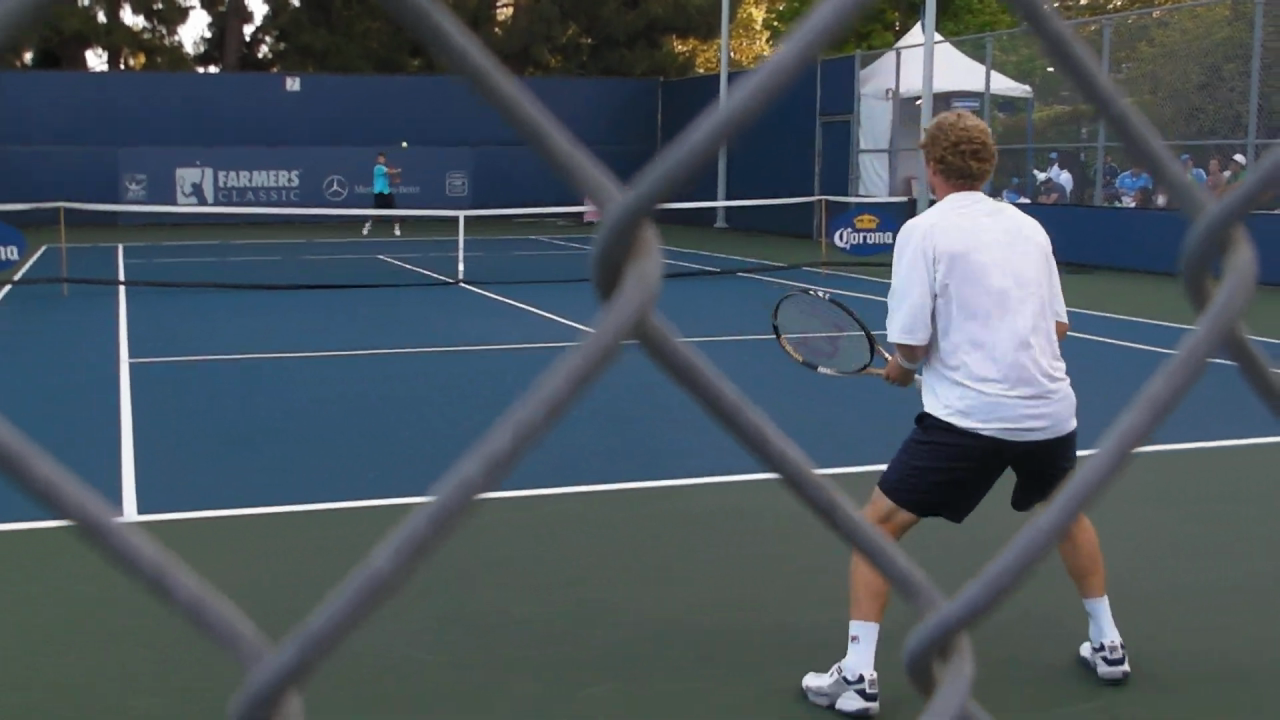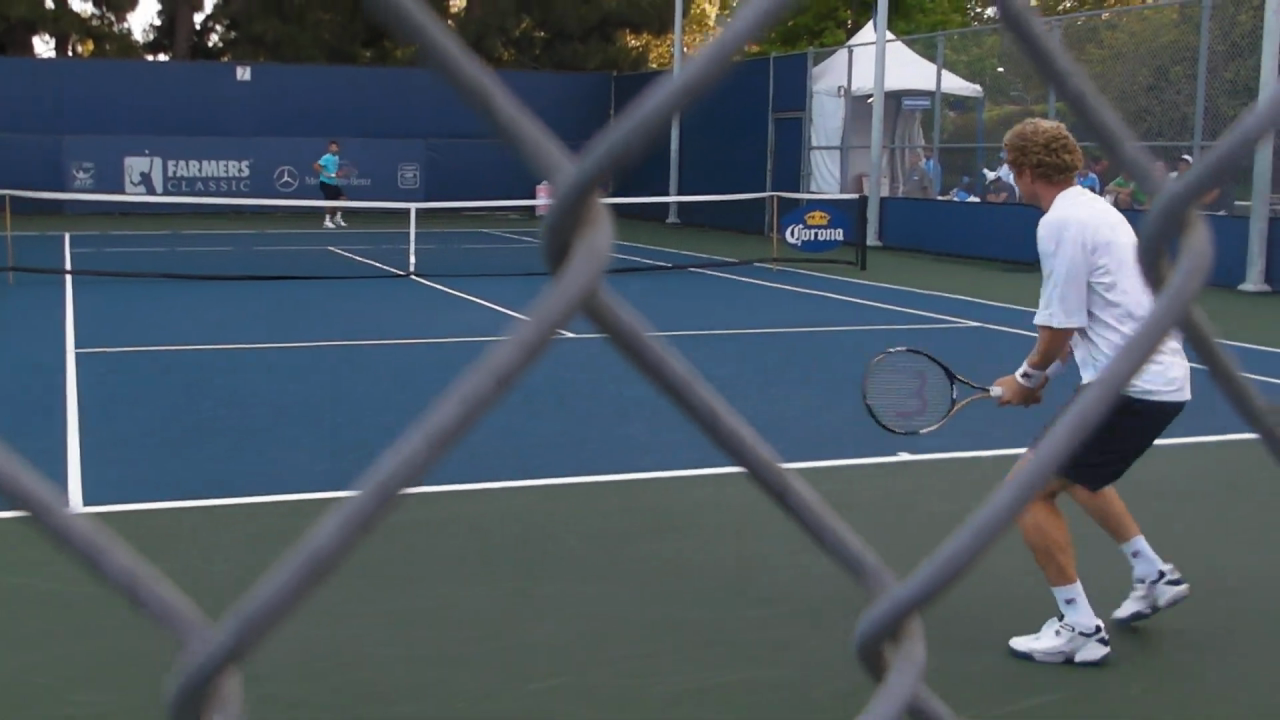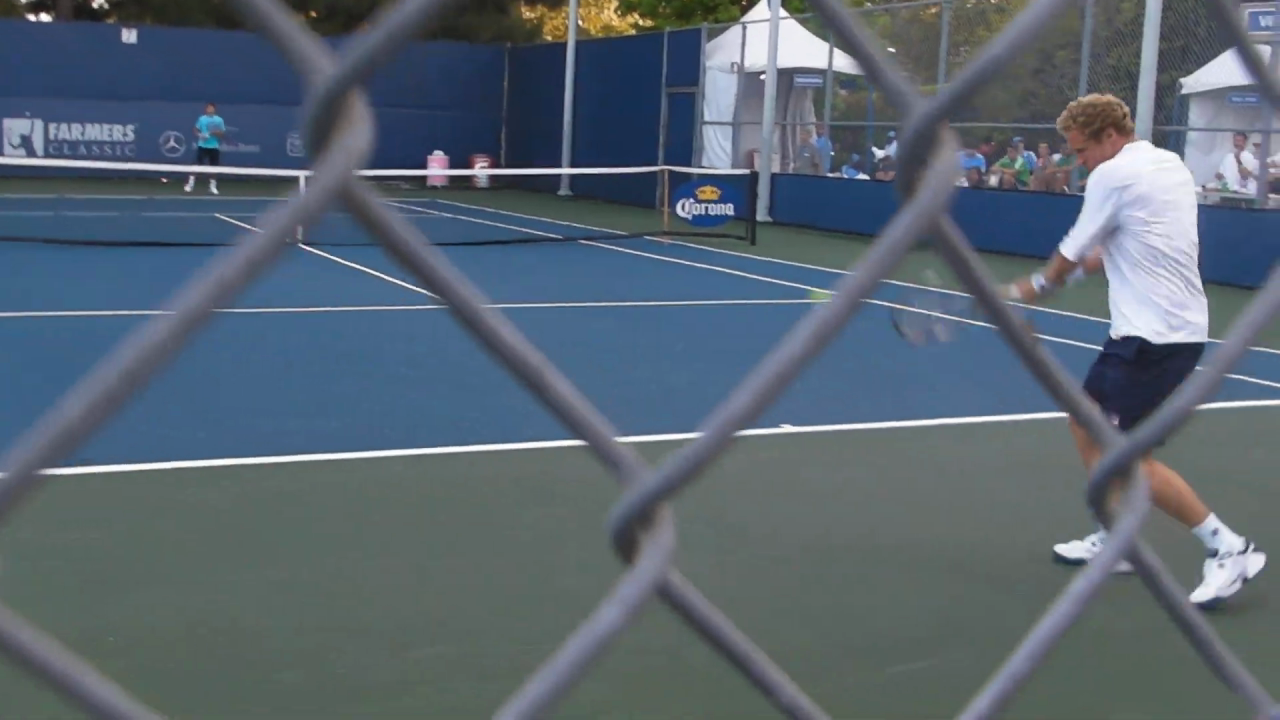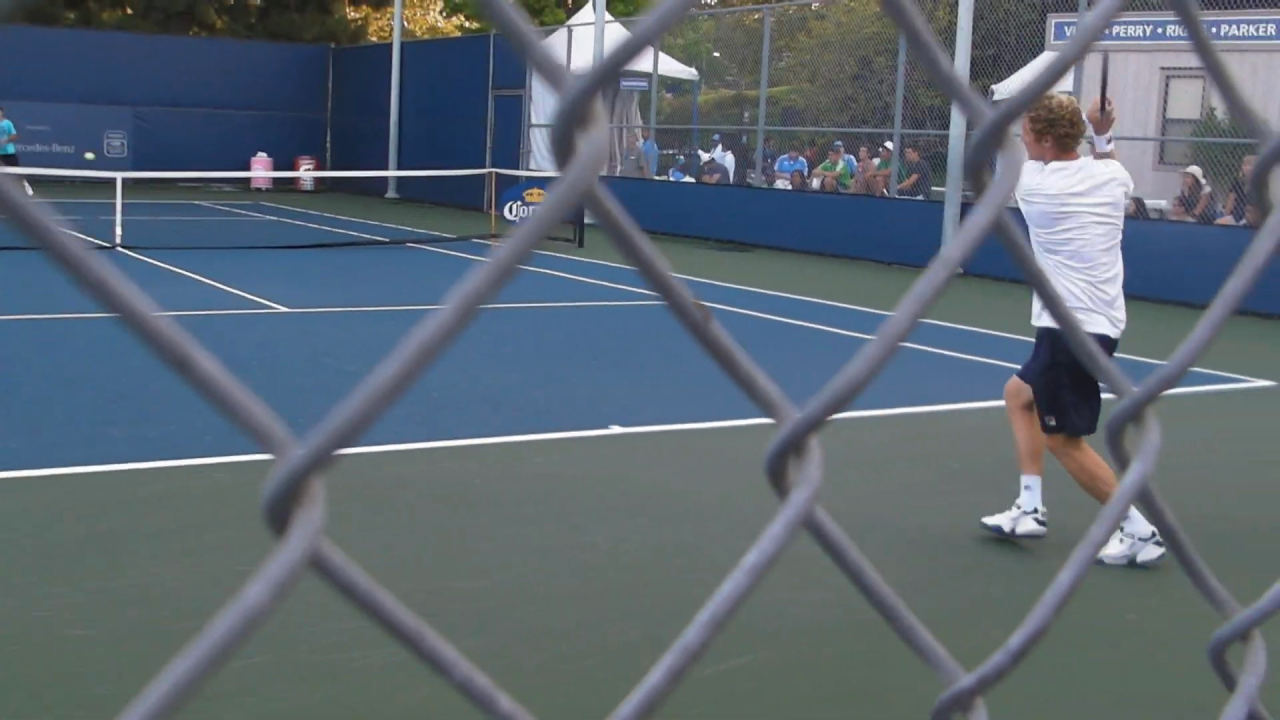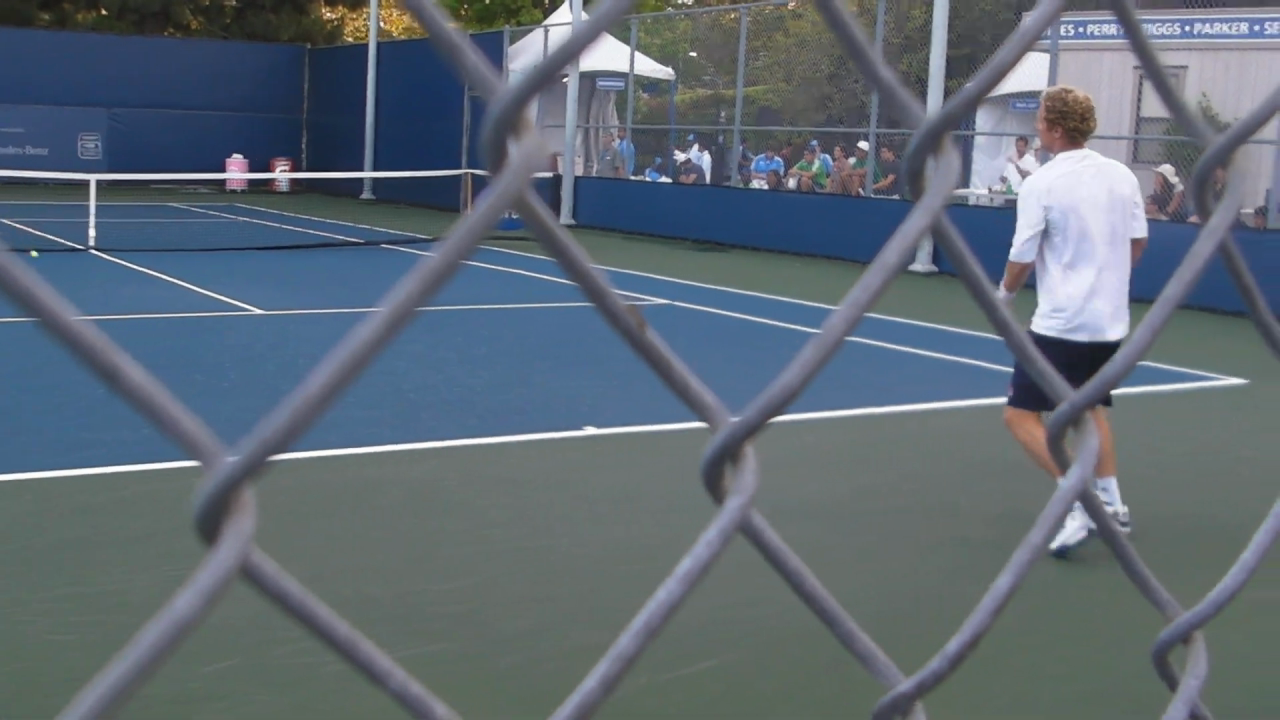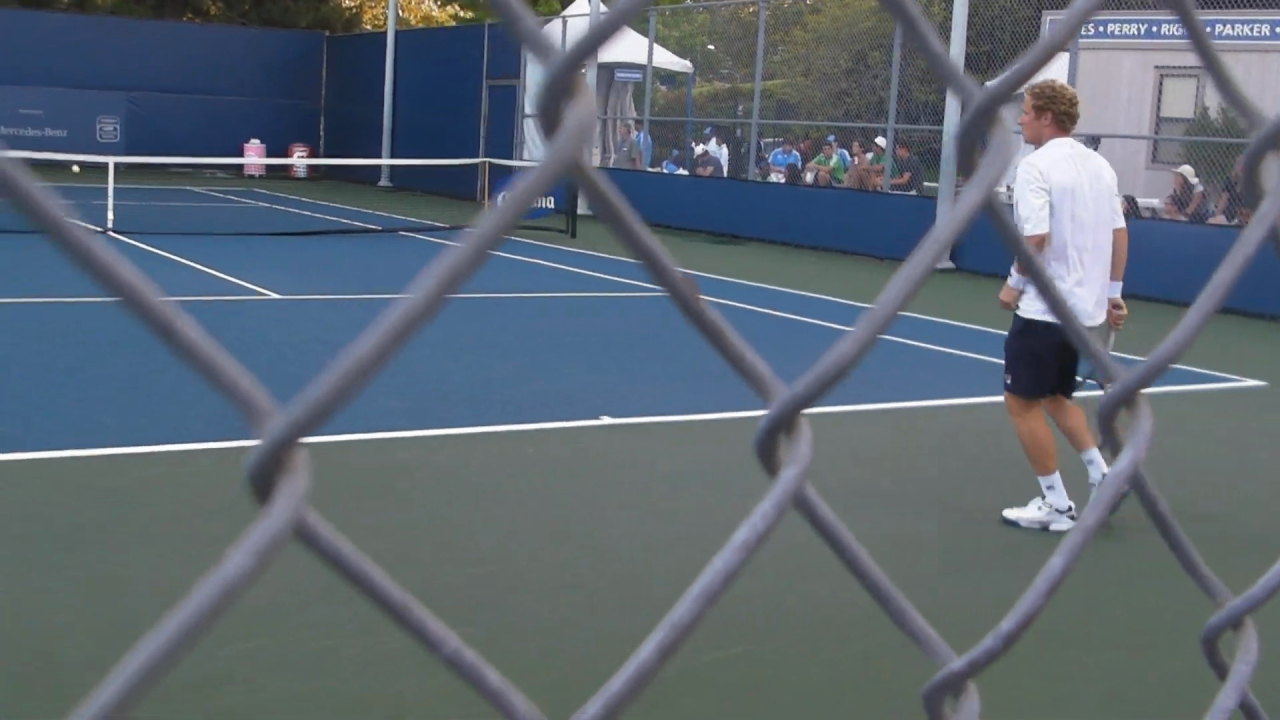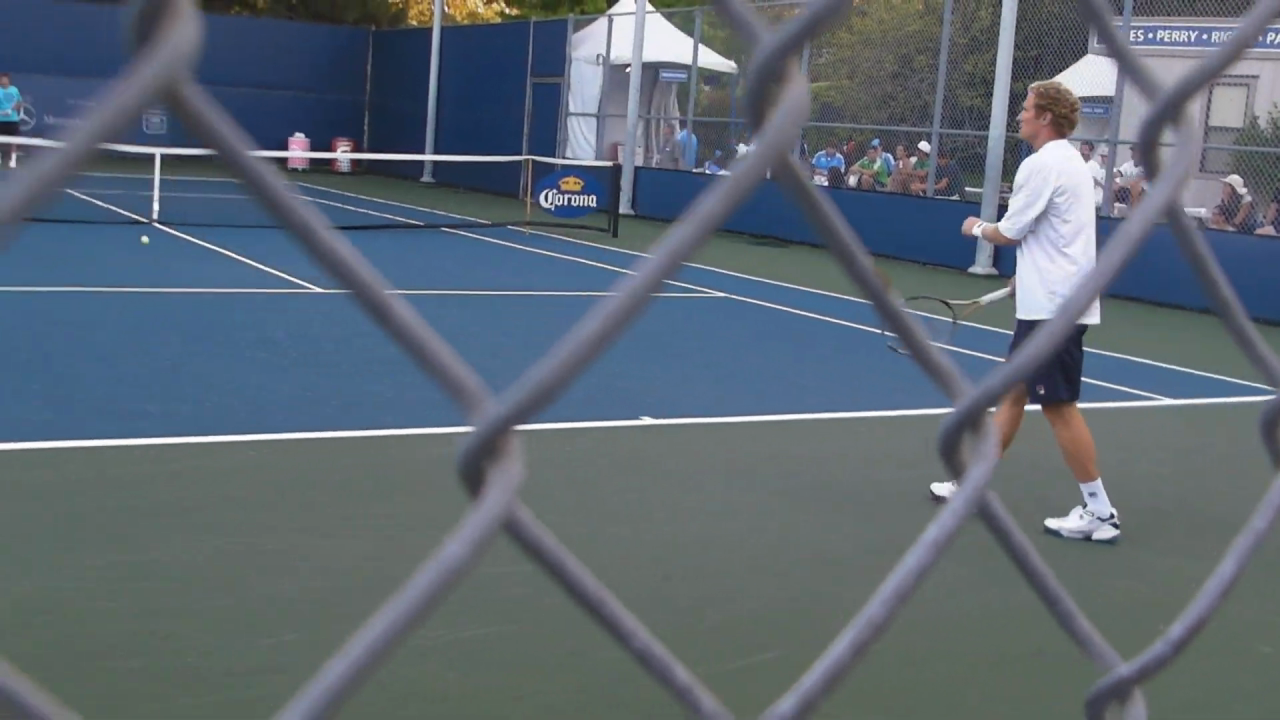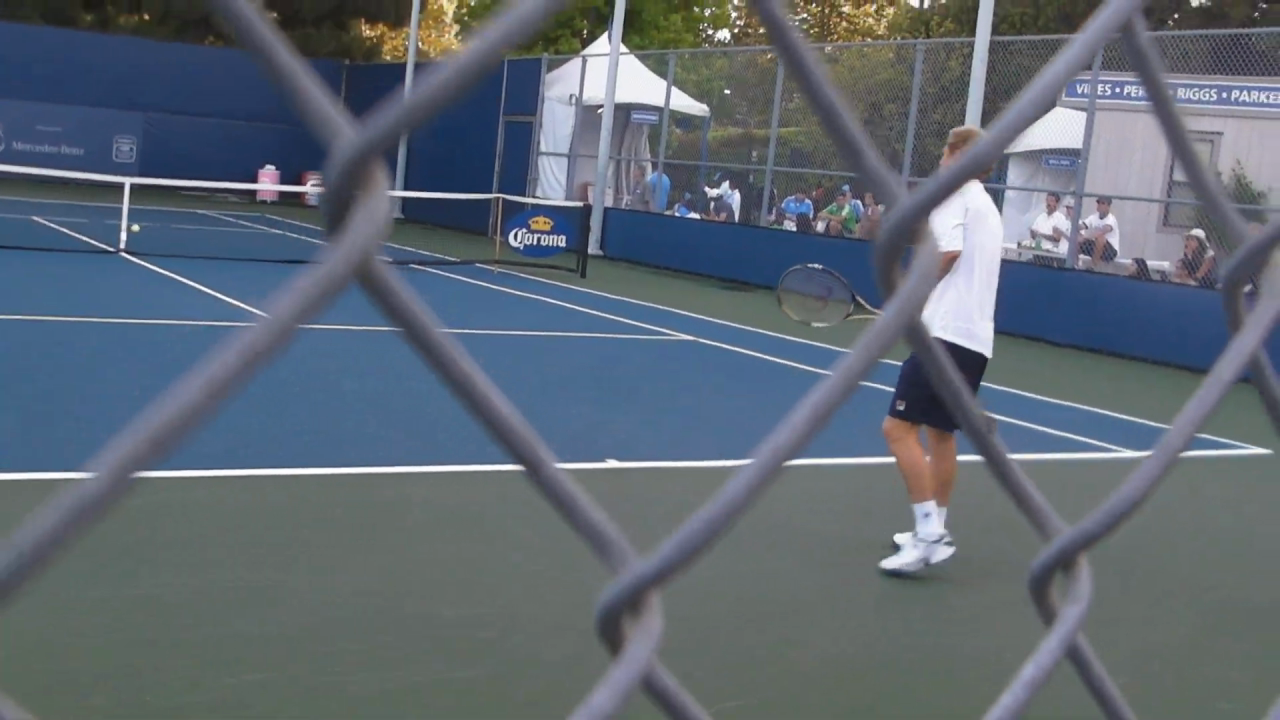
dt=0.4s
person 1, frame 1
left shoulder: (921, 232)
right shoulder: (1029, 229)
left elbow: (912, 342)
right elbow: (1055, 325)
left wrist: (900, 367)
left hip: (966, 418)
right hip: (1048, 413)
left knee: (876, 525)
right knee: (1065, 510)
right ankle: (1106, 644)
person 1, frame 2
left shoulder: (1061, 226)
right shoulder: (1094, 210)
left elbow: (1062, 327)
left wrist: (1025, 377)
right wrist: (1038, 375)
left hip: (1131, 388)
right hip: (1159, 380)
left knee: (1028, 491)
right knee: (1076, 474)
left ankle: (1081, 626)
right ankle: (1155, 576)
person 1, frame 3
left shoulder: (1115, 176)
right shoulder: (1170, 165)
left elbow: (1073, 252)
left wrist: (1036, 285)
right wrist: (1097, 258)
left hip: (1158, 336)
right hip: (1142, 330)
right knee: (1086, 425)
left ankle: (1230, 549)
right ankle: (1114, 540)
person 1, frame 4
left shoulder: (1030, 183)
right shoulder: (1114, 178)
right wrist: (1101, 137)
left hip: (1071, 329)
right hip: (1097, 323)
left knee: (1064, 439)
right knee: (1019, 395)
left ankle: (1140, 532)
right ankle: (1028, 510)
person 1, frame 5
left shoulder: (1041, 185)
right shoulder: (1122, 175)
left elbow: (1022, 259)
right elbow: (1138, 242)
left wrist: (1004, 294)
left hip: (1061, 325)
right hip: (1111, 321)
left knee: (1021, 416)
right knee: (1091, 408)
left ankle: (1081, 506)
right ankle: (1111, 507)
person 1, frame 6
left shoulder: (1036, 166)
right shoulder: (1100, 165)
left elbow: (1036, 237)
right elbow: (1119, 233)
left wrist: (1014, 283)
right wrist: (1113, 291)
left hip: (1045, 308)
right hip: (1087, 305)
left knee: (1022, 402)
right knee: (1053, 396)
left ankle: (1056, 504)
right ankle: (1102, 478)
person 1, frame 7
left shoulder: (1041, 164)
right shoulder: (1073, 162)
left elbow: (1009, 234)
left wrist: (978, 228)
right wrist: (1027, 275)
left hip: (1051, 308)
right hip: (1051, 302)
left knee: (1060, 409)
right knee: (1013, 393)
left ankle: (1100, 513)
person 1, frame 8
left shoulder: (953, 192)
right shoulder: (987, 204)
left elbow: (947, 253)
left wrist: (923, 289)
right wrist: (927, 309)
left hip: (948, 335)
right hip: (975, 338)
left knee: (898, 429)
right knee: (939, 434)
left ankle: (931, 535)
right ankle: (932, 532)
